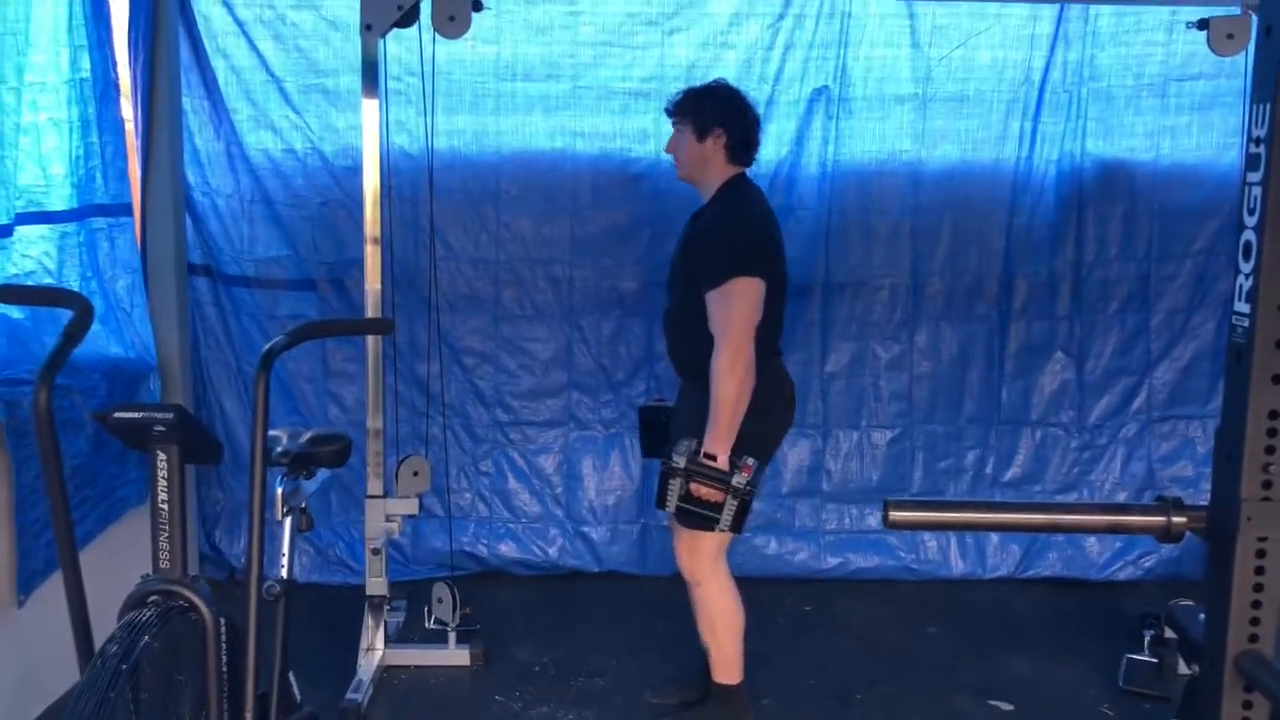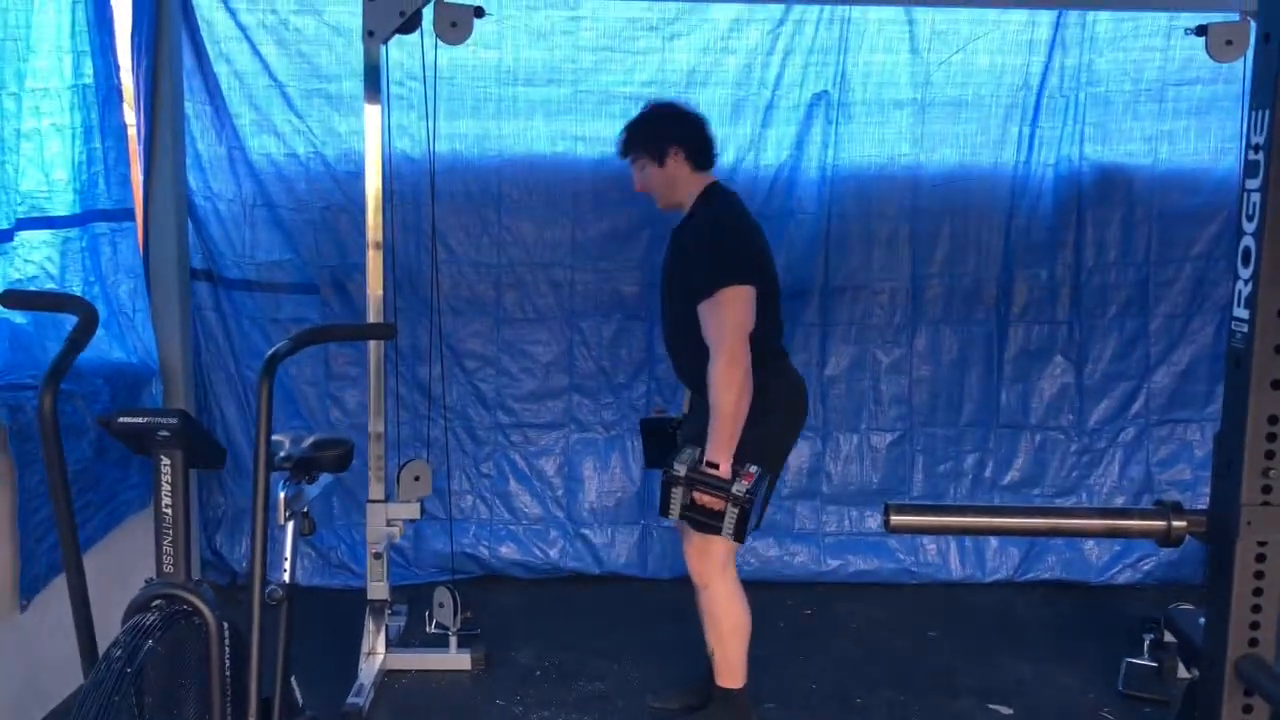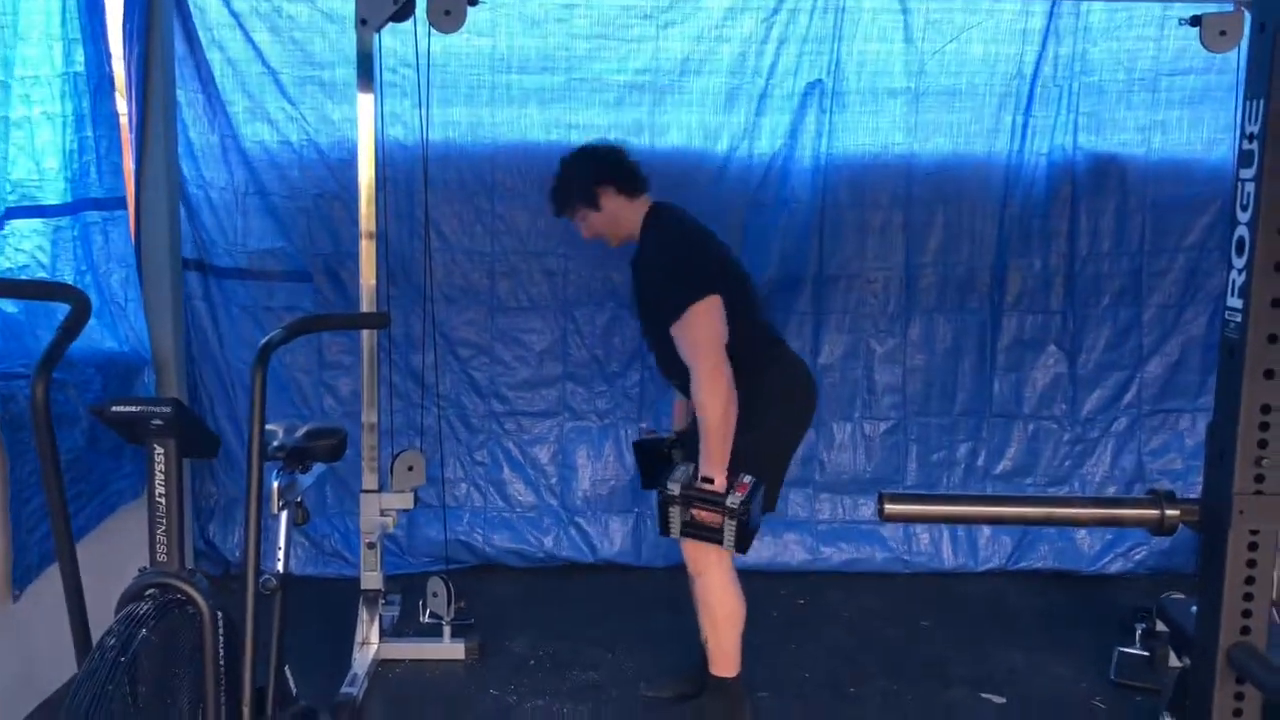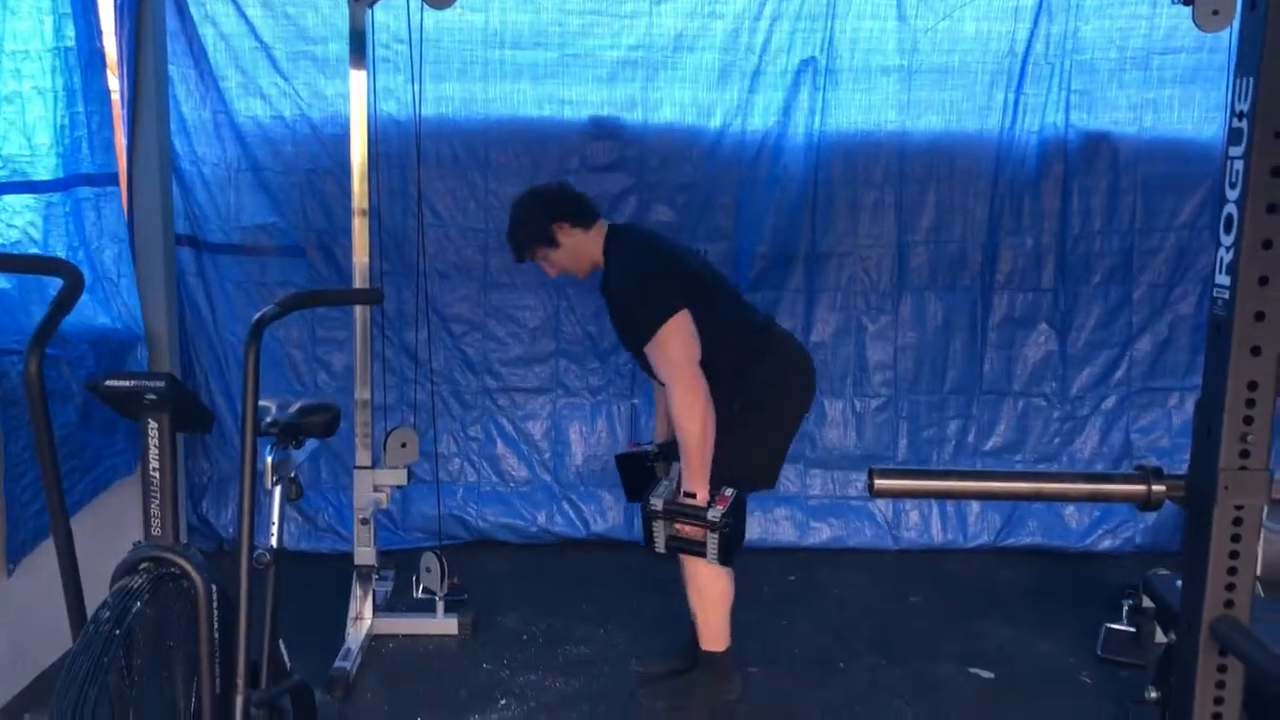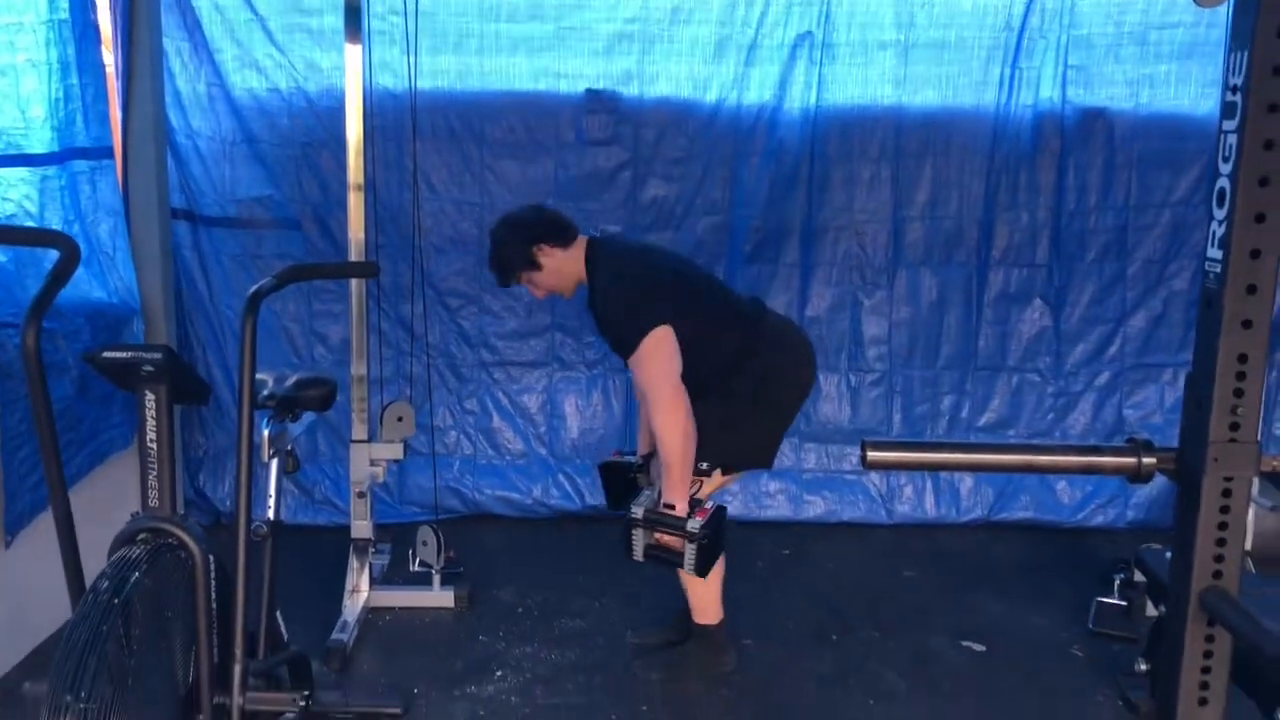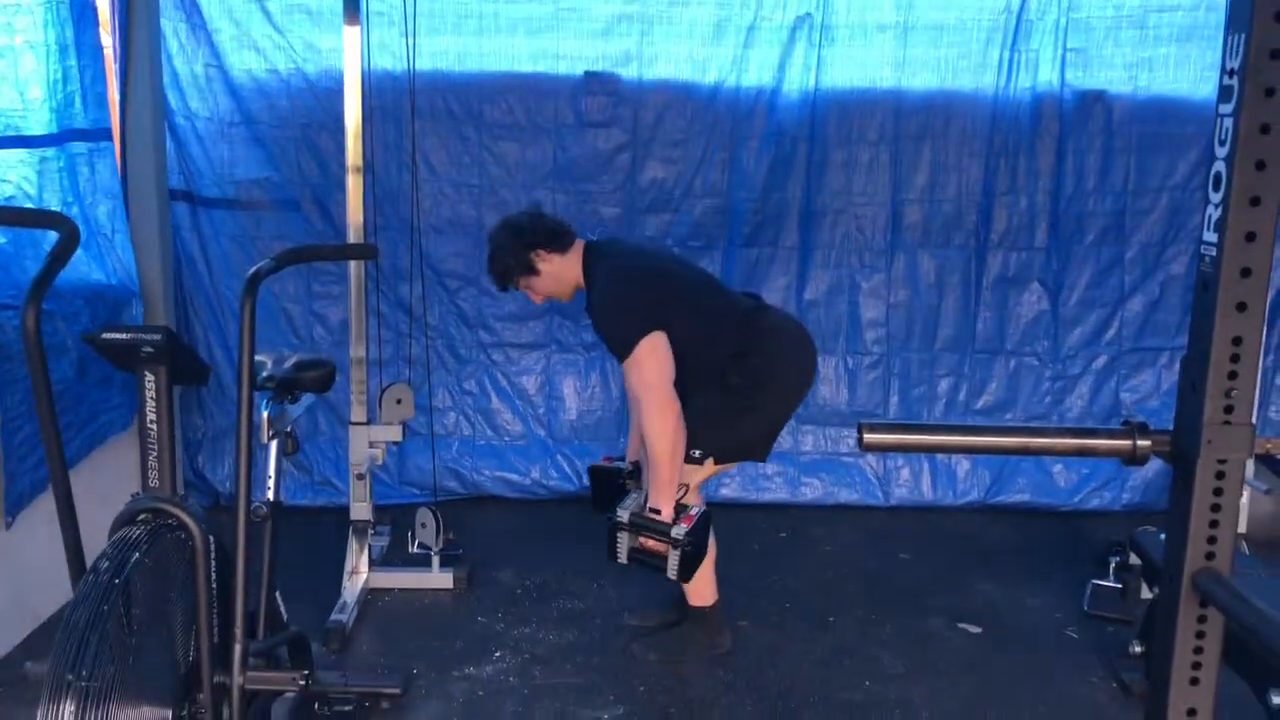
dt=0.3s
person 1, frame 1
left shoulder: (734, 221)
right shoulder: (723, 212)
left elbow: (736, 348)
left wrist: (716, 448)
right wrist: (694, 419)
left hip: (735, 409)
right hip: (711, 398)
left knee: (699, 552)
right knee: (692, 541)
person 1, frame 2
left shoulder: (715, 230)
right shoulder: (707, 221)
left elbow: (730, 356)
left wrist: (717, 457)
right wrist: (696, 420)
left hip: (752, 411)
right hip: (730, 406)
left knee: (708, 556)
right knee: (701, 546)
person 1, frame 3
left shoulder: (667, 253)
right shoulder: (664, 238)
left elbow: (711, 371)
left wrist: (712, 471)
right wrist: (682, 435)
left hip: (766, 402)
right hip: (761, 394)
left knee: (704, 545)
right knee: (697, 537)
right ankle: (711, 669)
person 1, frame 4
left shoulder: (633, 274)
right shoulder: (631, 254)
left elbow: (687, 387)
right elbow: (673, 367)
left wrist: (695, 487)
right wrist: (662, 445)
left hip: (766, 385)
right hip: (756, 376)
left ankle: (715, 671)
right ankle: (703, 645)
person 1, frame 5
left shoulder: (618, 290)
right shoulder: (614, 265)
left elbow: (669, 403)
right elbow: (652, 375)
left wrist: (675, 500)
right wrist: (645, 452)
left hip: (769, 372)
right hip: (758, 360)
left knee: (683, 500)
right knee: (670, 478)
left ankle: (709, 643)
right ankle: (697, 617)
person 1, frame 6
left shoulder: (615, 294)
right shoulder: (610, 267)
left elbow: (662, 410)
right elbow: (645, 378)
left wrist: (661, 506)
right wrist: (635, 455)
left hip: (769, 366)
right hip: (758, 351)
left knee: (672, 481)
right knee: (665, 471)
left ankle: (705, 624)
right ankle: (694, 599)
